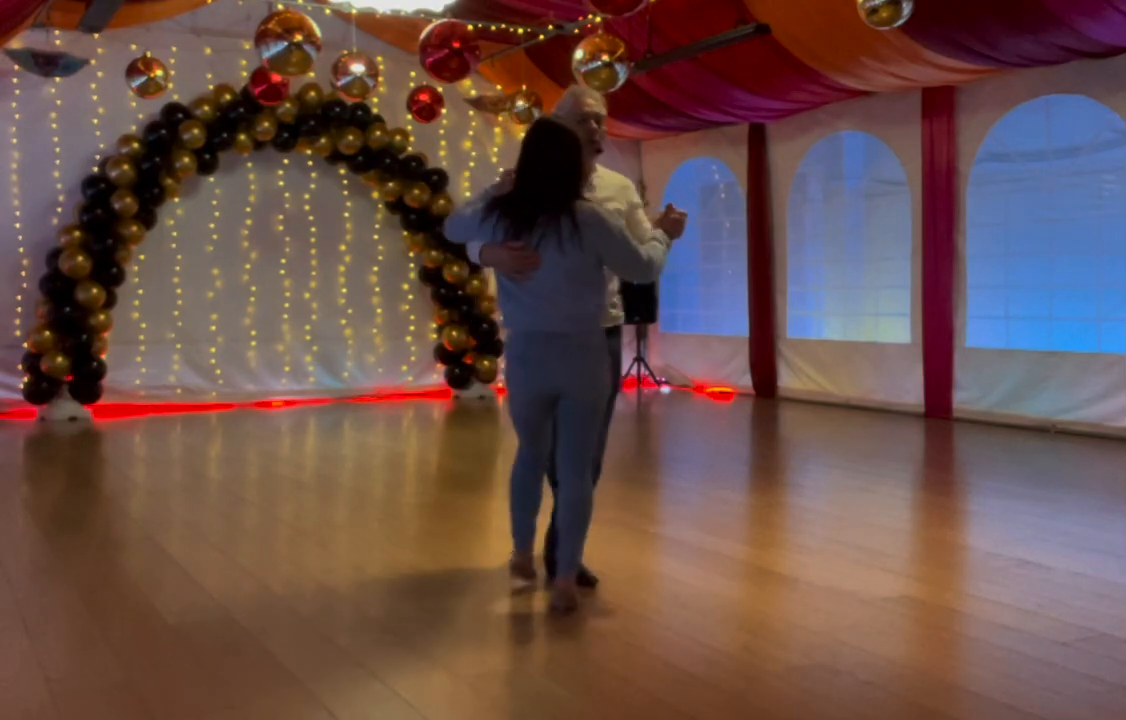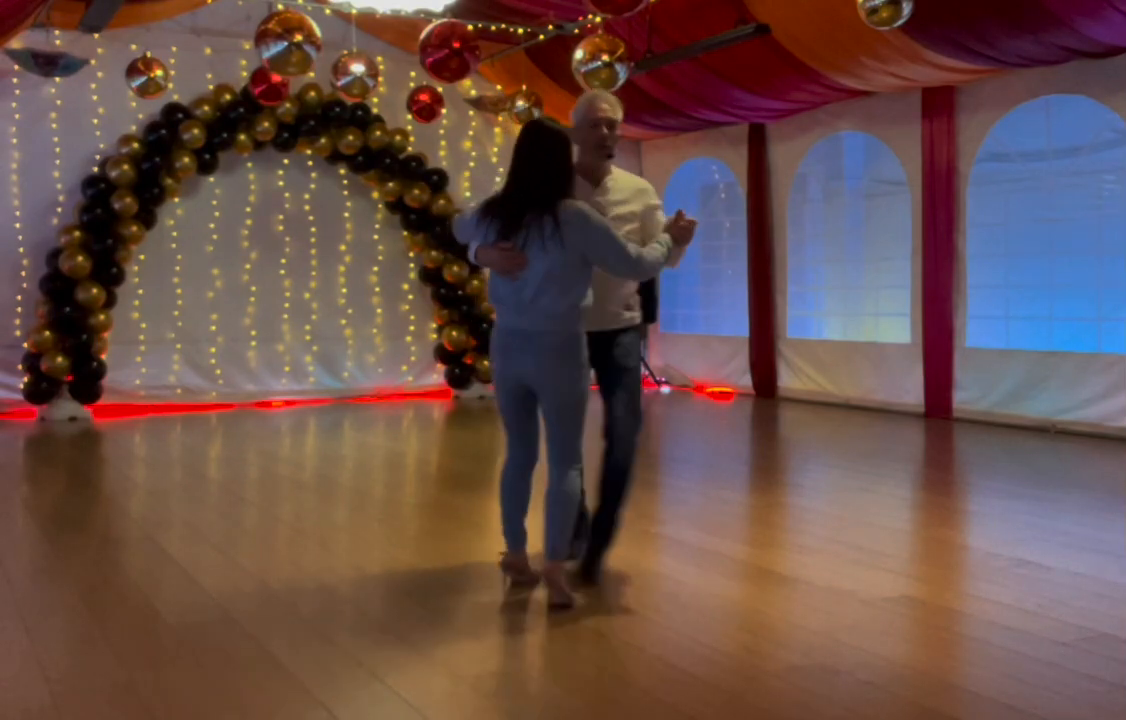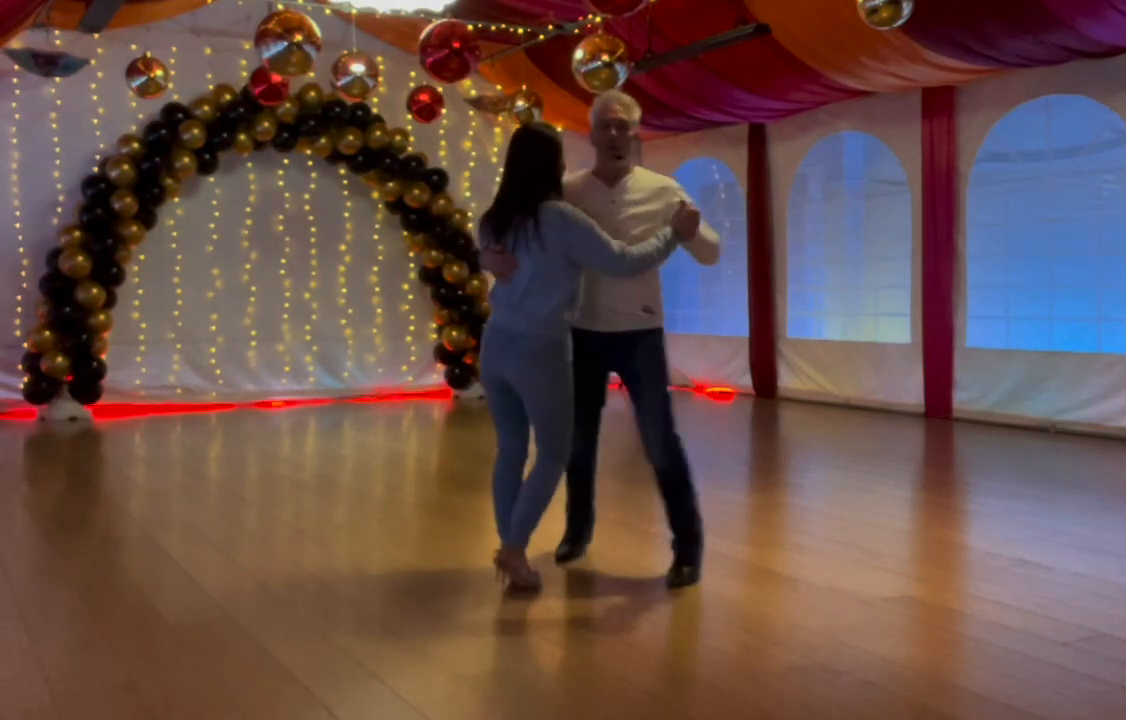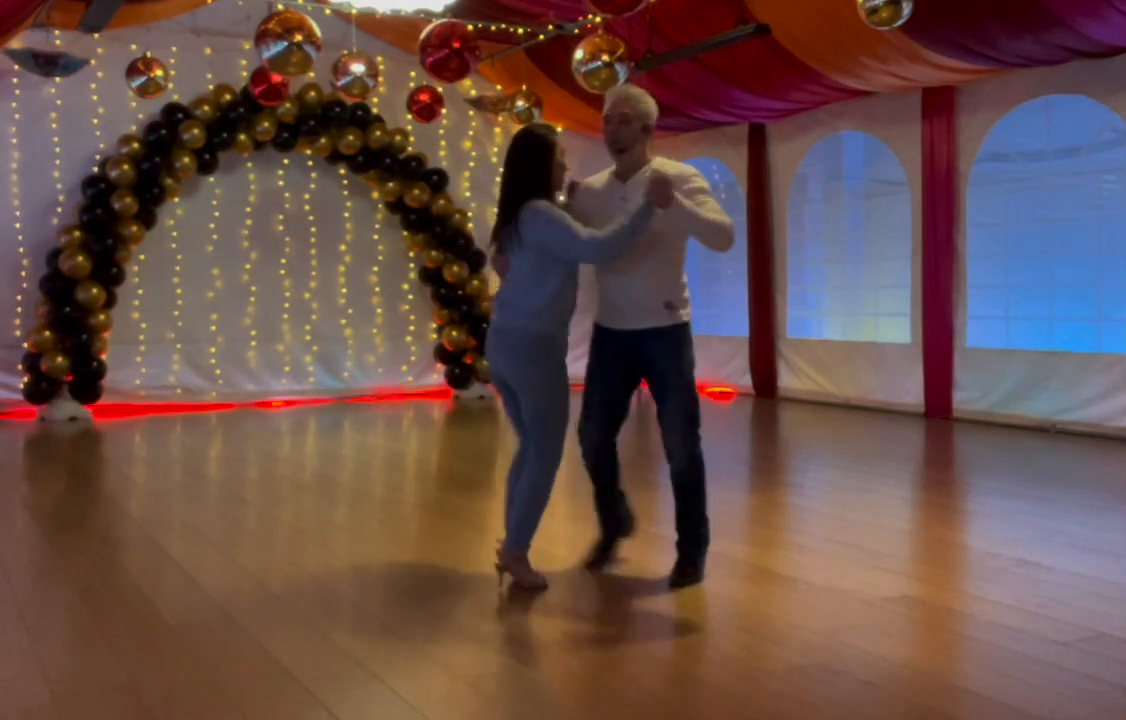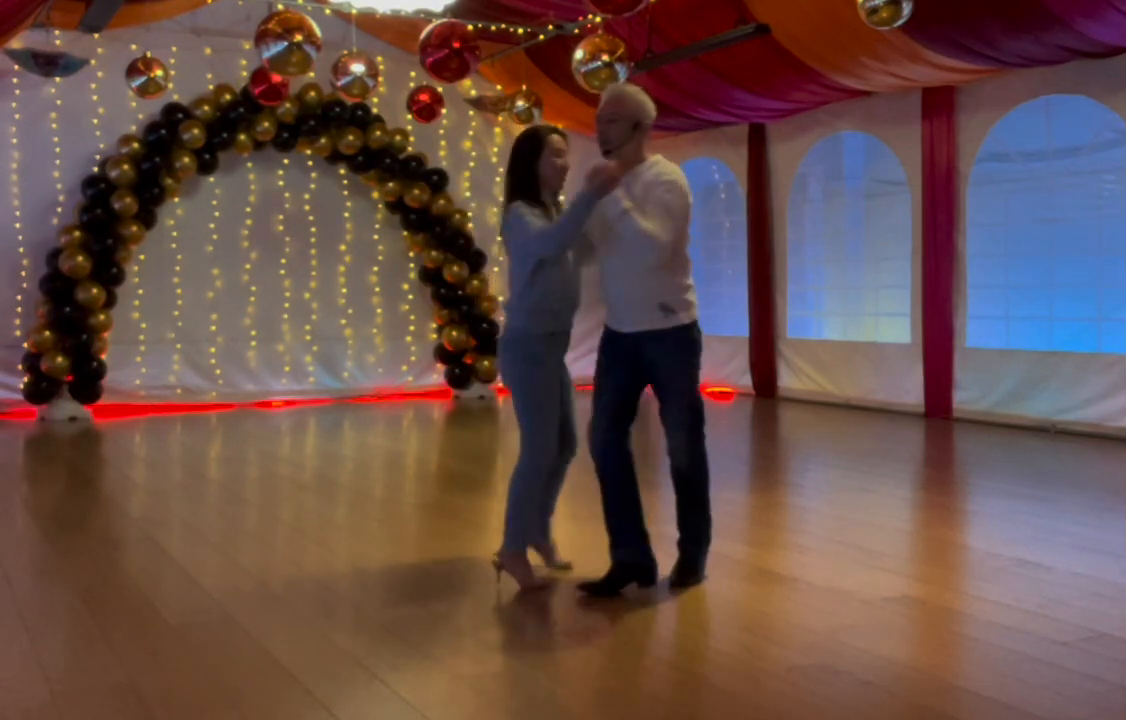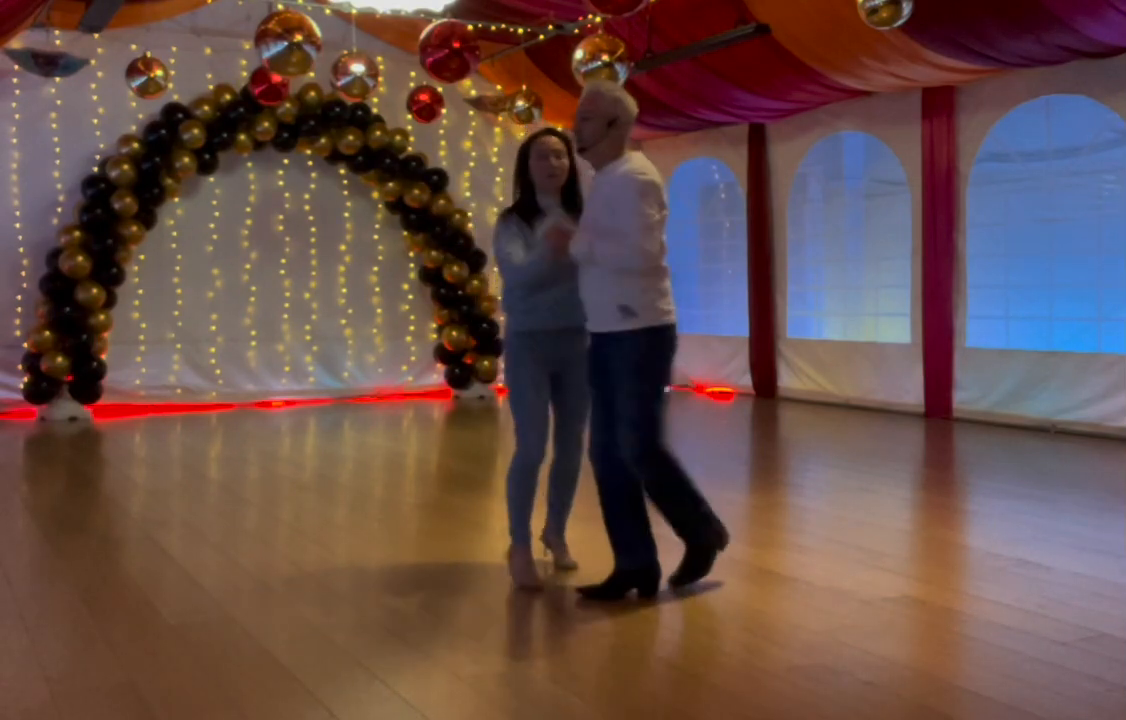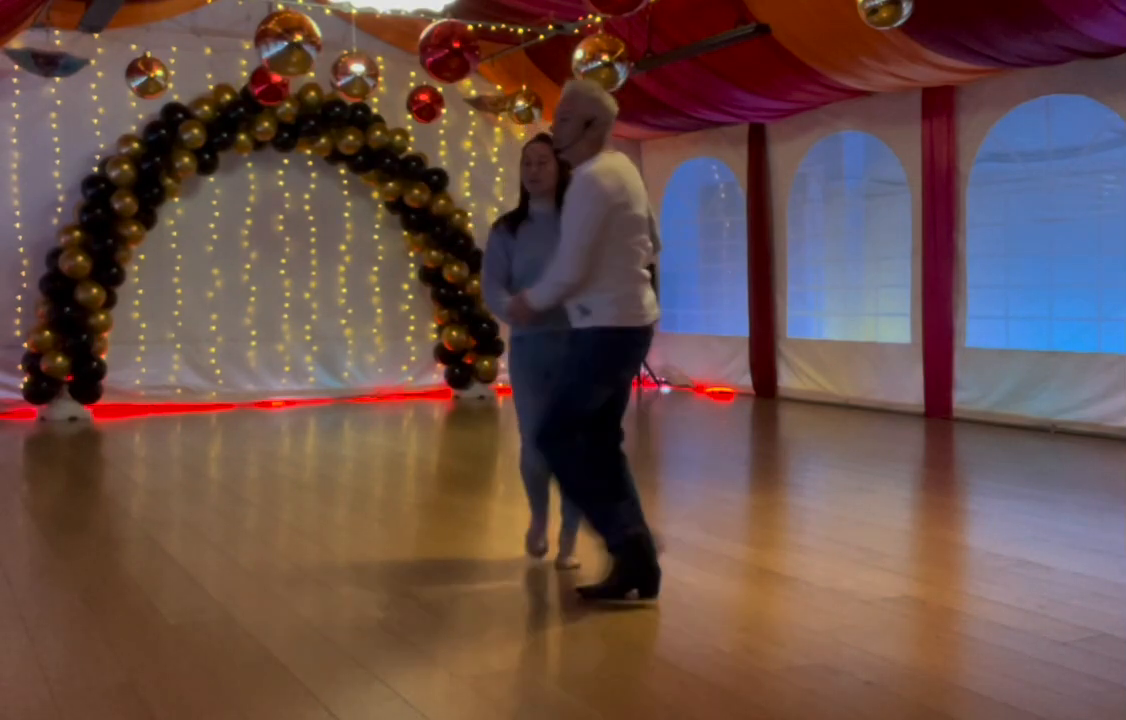
dt=0.2s
person 1, frame 1
left shoulder: (621, 189)
right elbow: (477, 238)
left wrist: (667, 232)
right wrist: (493, 254)
left hip: (604, 330)
left knee: (590, 445)
left ankle: (562, 546)
right ankle: (562, 548)
person 1, frame 2
left shoulder: (639, 192)
left elbow: (661, 257)
right wrist: (486, 254)
left hip: (620, 332)
left knee: (623, 435)
left ankle: (598, 538)
person 1, frame 3
left shoulder: (663, 190)
right shoulder: (565, 192)
left elbow: (709, 254)
left wrist: (691, 231)
right wrist: (493, 257)
left hip: (641, 336)
right hip: (584, 335)
left knee: (660, 441)
right knee: (578, 440)
left ankle: (687, 545)
right ankle: (578, 528)
person 1, frame 4
left shoulder: (678, 177)
right shoulder: (588, 191)
left elbow: (723, 237)
left wrist: (671, 201)
left hip: (667, 331)
right hip: (611, 332)
left knee: (681, 442)
right knee: (594, 434)
left ankle: (692, 549)
right ankle: (614, 521)
person 1, frame 5
left shoulder: (665, 180)
left elbow: (654, 251)
right elbow: (586, 246)
left wrist: (614, 196)
left hip: (670, 333)
right hip: (619, 334)
left knee: (683, 445)
right knee: (607, 440)
left ankle: (693, 550)
right ankle: (631, 558)
person 1, frame 6
left shoulder: (634, 177)
right shoulder: (605, 181)
left elbow: (642, 254)
left wrist: (577, 243)
left hip: (641, 334)
right hip: (607, 335)
left knee: (641, 449)
right knee: (607, 451)
left ankle: (703, 534)
right ankle: (635, 564)
person 1, frame 7
left shoulder: (595, 177)
right shoulder: (620, 172)
left elbow: (571, 265)
left wrist: (531, 302)
left hip: (611, 331)
right hip: (625, 326)
left knee: (554, 434)
right knee: (600, 445)
left ankle: (628, 539)
right ankle: (635, 563)
person 2, frame 1
left shoulder: (500, 215)
right shoulder: (589, 219)
left elbow: (453, 228)
right elbow: (644, 269)
left wrist: (494, 191)
right wrist: (661, 235)
left hip: (526, 355)
right hip: (583, 355)
left knee: (531, 455)
right knee: (577, 470)
left ankle: (523, 552)
right ankle: (565, 579)
person 2, frame 2
left shoulder: (496, 215)
right shoulder: (574, 217)
left elbow: (461, 229)
right elbow: (637, 266)
left wrist: (504, 193)
right wrist: (670, 239)
left hip: (507, 348)
right hip: (558, 350)
left knee: (519, 454)
right knee: (564, 463)
left ankle: (516, 553)
right ankle: (555, 565)
person 2, frame 3
left shoulder: (499, 218)
right shoulder: (559, 217)
right elbow: (623, 261)
right wrist: (673, 231)
left hip: (495, 345)
right hip: (540, 351)
left knee: (510, 451)
right knee: (553, 456)
left ankle: (509, 547)
right ankle: (514, 548)
person 2, frame 4
left shoulder: (517, 217)
right shoulder: (540, 215)
right elbow: (595, 249)
right wrist: (646, 205)
left hip: (503, 343)
right hip: (535, 347)
left knee: (531, 448)
right knee: (545, 455)
left ankle: (511, 545)
right ankle: (515, 552)
person 2, frame 5
left shoulder: (547, 211)
right shoulder: (521, 214)
right elbow: (551, 244)
right wrist: (590, 195)
left hip: (548, 345)
right hip: (530, 345)
left knee: (563, 445)
right knee: (539, 449)
left ankle: (537, 532)
right ankle: (512, 549)
person 2, frame 6
left shoulder: (585, 218)
right shoulder: (513, 222)
right elbow: (515, 274)
right wrist: (548, 254)
left hip: (575, 344)
right hip: (528, 343)
left knee: (571, 447)
right knee: (531, 446)
left ankle: (555, 532)
right ankle: (519, 547)
person 2, frame 7
right shoulder: (506, 230)
right elbow: (491, 290)
right hip: (527, 345)
right knee: (534, 444)
left ankle: (569, 535)
right ankle: (538, 519)
